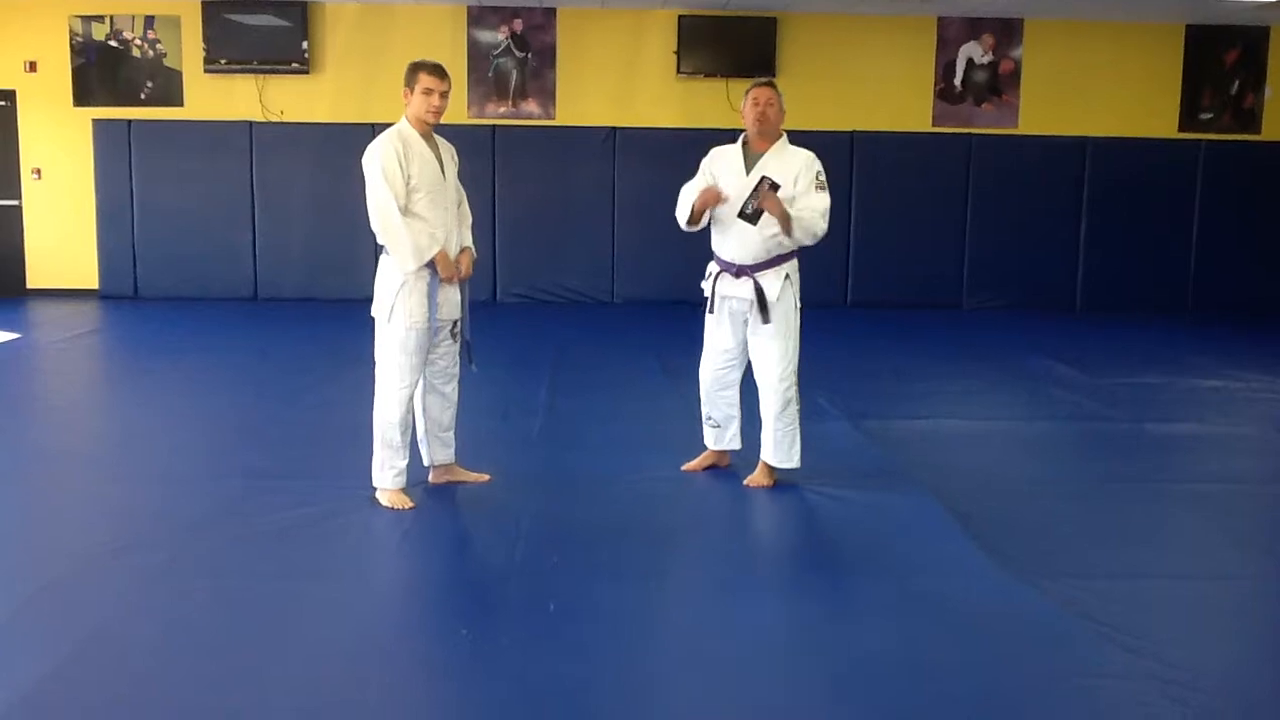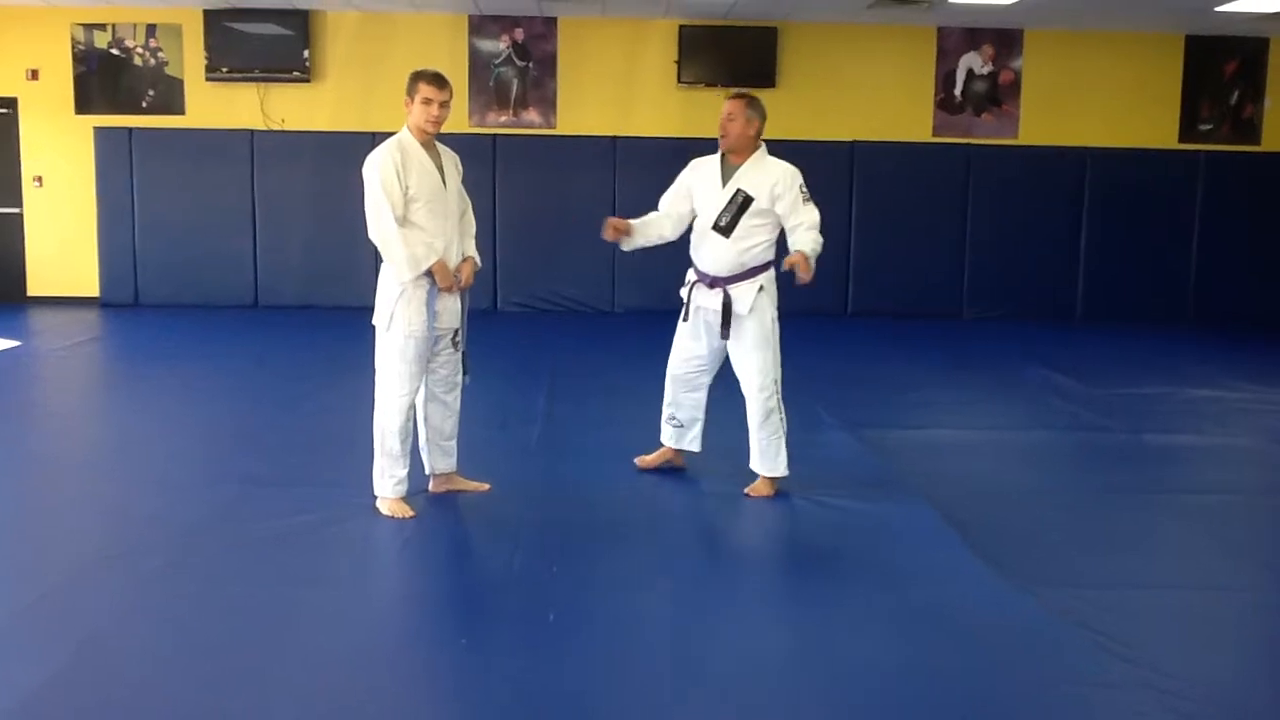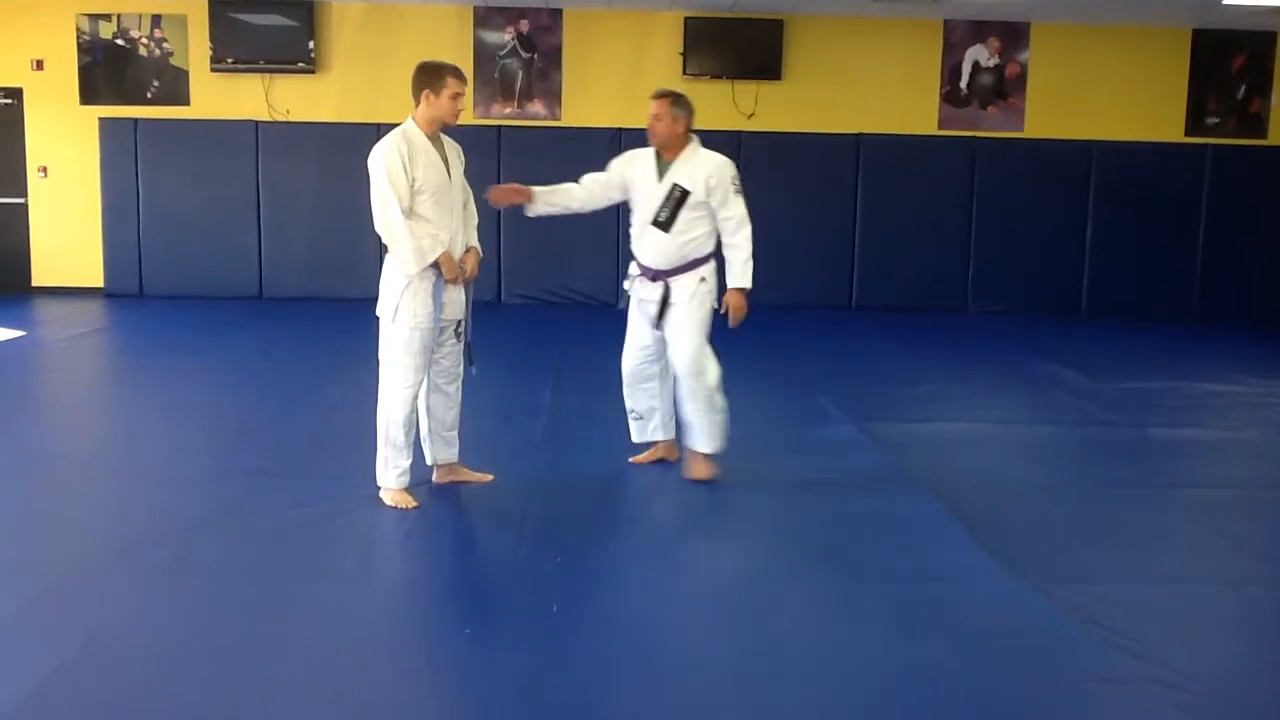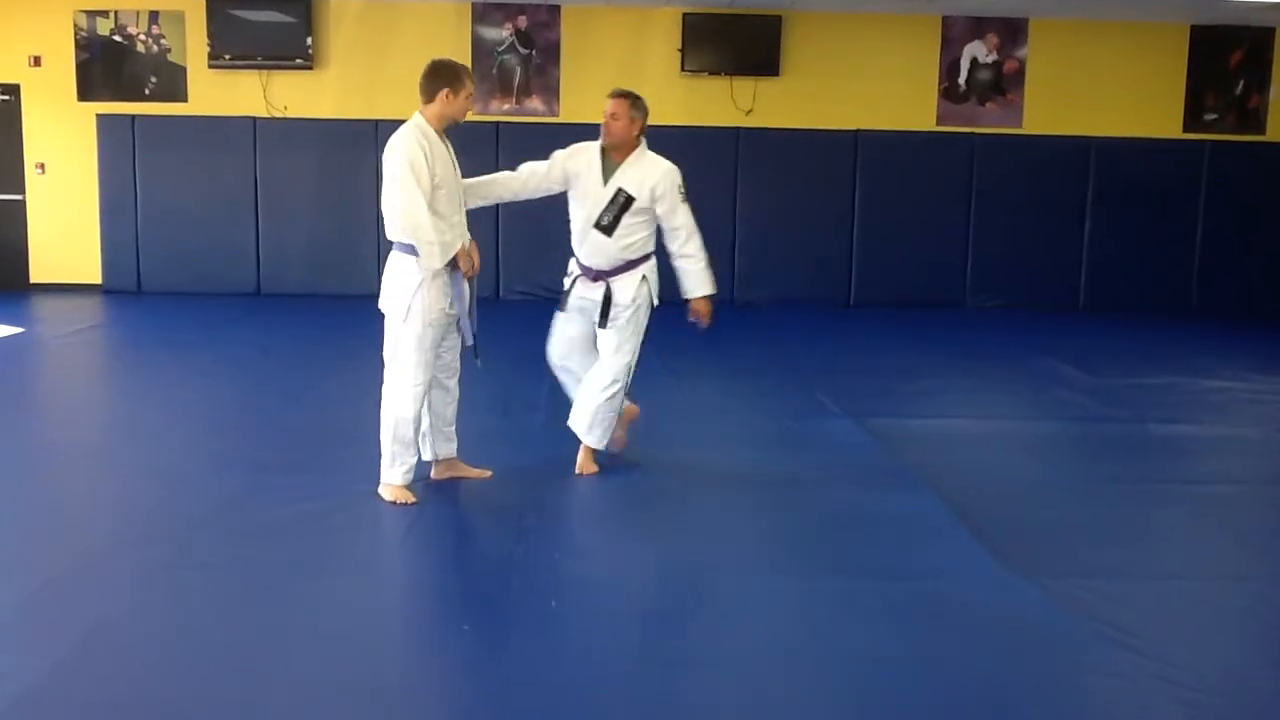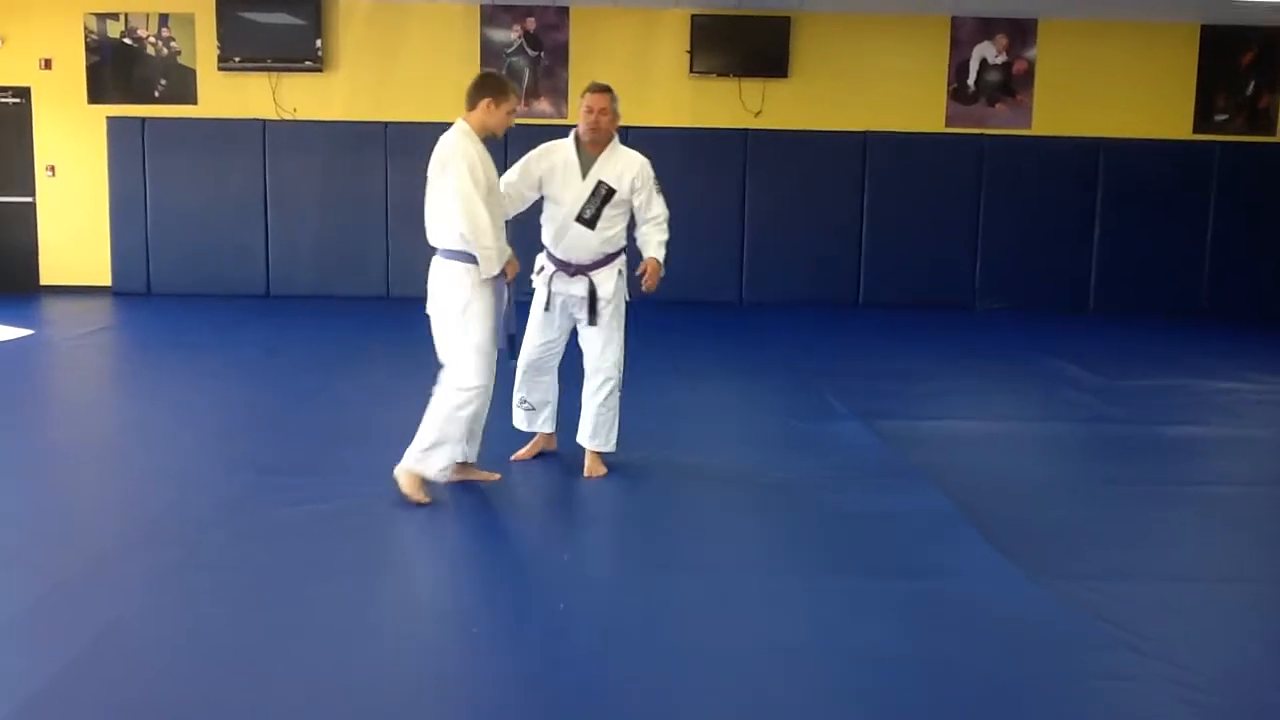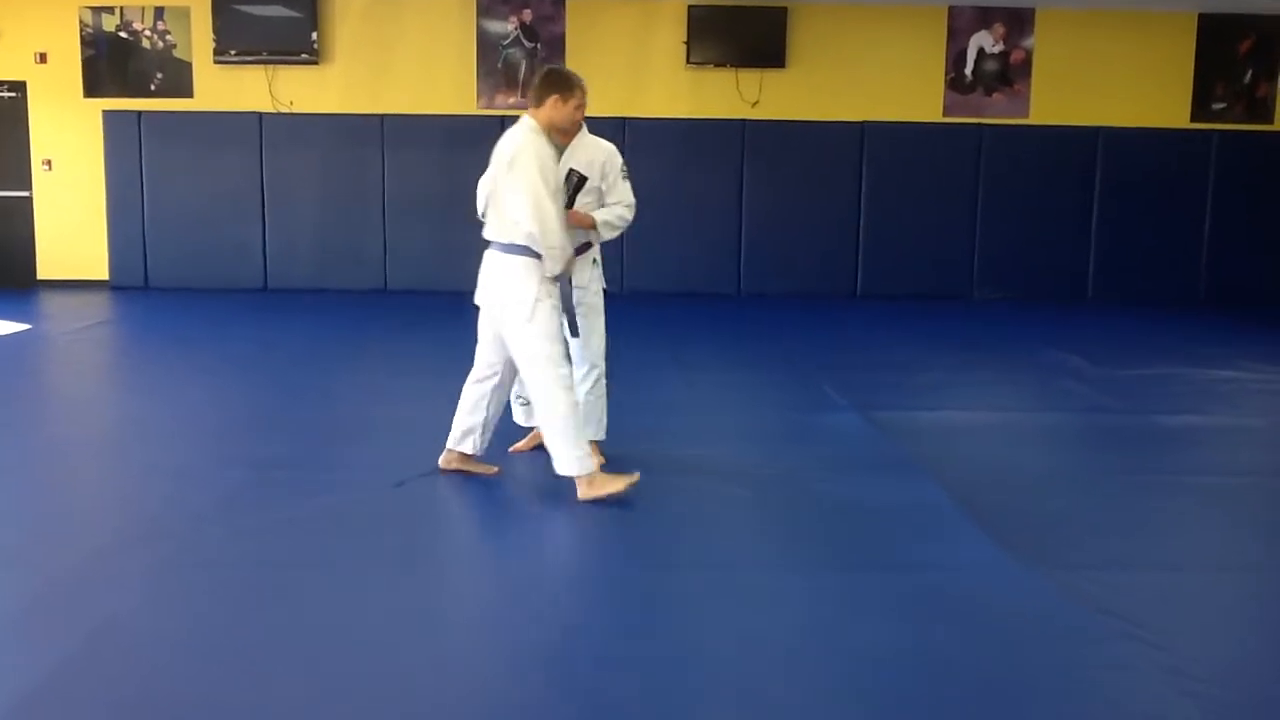
dt=0.4s
person 1, frame 1
left shoulder: (445, 149)
right shoulder: (387, 148)
right elbow: (388, 219)
left wrist: (465, 250)
right wrist: (435, 256)
left hip: (445, 281)
right hip: (407, 280)
left knee: (443, 377)
right knee: (398, 384)
left ankle: (442, 462)
right ankle: (388, 481)
person 1, frame 2
left shoulder: (449, 159)
right shoulder: (387, 157)
left elbow: (463, 215)
right elbow: (384, 227)
left wrist: (468, 259)
right wrist: (432, 266)
left hip: (448, 290)
right hip: (408, 289)
left knee: (446, 386)
right knee: (398, 393)
left ankle: (443, 471)
right ankle: (389, 489)
person 1, frame 3
left shoulder: (451, 149)
right shoulder: (393, 149)
left elbow: (464, 207)
right elbow: (390, 220)
left wrist: (470, 250)
right wrist: (438, 258)
left hip: (451, 282)
right hip: (413, 280)
left knee: (447, 377)
right knee: (402, 383)
left ankle: (446, 462)
right ankle: (392, 480)
person 1, frame 4
left shoulder: (439, 141)
right shoulder: (408, 143)
right elbow: (412, 216)
left wrist: (466, 245)
right wrist: (455, 252)
left hip: (446, 274)
right hip: (416, 275)
left knee: (444, 374)
right knee: (409, 379)
left ankle: (443, 458)
right ankle: (394, 476)
person 1, frame 5
left shoulder: (468, 146)
right shoulder: (460, 149)
right elbow: (470, 222)
left wrist: (501, 258)
right wrist: (501, 261)
left hip: (475, 276)
right hip: (462, 278)
left knee: (480, 376)
right knee: (468, 380)
left ankle: (460, 461)
right ankle: (414, 465)
person 1, frame 6
left shoulder: (520, 139)
right shoulder: (530, 146)
right elbow: (536, 219)
left wrist: (555, 257)
right wrist: (559, 261)
left hip: (506, 267)
right hip: (522, 272)
left knee: (492, 366)
right knee: (550, 375)
left ankle: (459, 450)
right ankle: (584, 476)
person 2, frame 1
left shoulder: (802, 162)
right shoulder: (719, 158)
left elbow: (815, 225)
right elbow: (686, 214)
left wrist: (786, 217)
right wrist: (700, 203)
left hip: (774, 284)
right hip: (724, 282)
left knee: (776, 377)
right knee: (716, 371)
left ankle: (770, 461)
right ankle: (719, 447)
person 2, frame 2
left shoulder: (780, 175)
right shoulder: (698, 169)
left elbow: (805, 227)
right elbow: (668, 219)
left wrist: (803, 255)
right wrist: (629, 229)
left hip: (749, 295)
right hip: (701, 291)
left knee: (759, 384)
right knee: (684, 370)
left ankle: (768, 471)
right ankle: (674, 448)
person 2, frame 3
left shoulder: (714, 167)
right shoulder: (633, 163)
left elbow: (737, 228)
right elbow: (587, 194)
left wrist: (737, 286)
right wrist: (530, 196)
left hip: (690, 285)
right hip: (646, 284)
left knee: (690, 365)
right knee: (639, 366)
left ankle: (702, 449)
right ankle: (663, 441)
person 2, frame 4
left shoulder: (660, 173)
right shoulder: (577, 157)
left elbow: (682, 234)
right elbow: (525, 181)
left wrist: (699, 291)
right wrist: (465, 188)
left hip: (629, 284)
right hip: (584, 279)
left knee: (612, 366)
right knee: (563, 353)
left ankle: (588, 443)
right ankle: (620, 410)
person 2, frame 5
left shoulder: (634, 165)
right shoulder: (548, 155)
left elbow: (653, 218)
right elbow: (508, 195)
left wrist: (653, 256)
left hip: (602, 280)
right hip: (554, 275)
left knee: (603, 367)
right knee: (536, 358)
left ankle: (594, 449)
right ankle: (544, 434)
person 2, frame 6
left shoulder: (603, 153)
left elbow: (623, 208)
right elbow: (487, 196)
left wrist: (590, 221)
left hip: (579, 270)
left knee: (587, 354)
left ankle: (588, 440)
right ankle: (540, 427)
